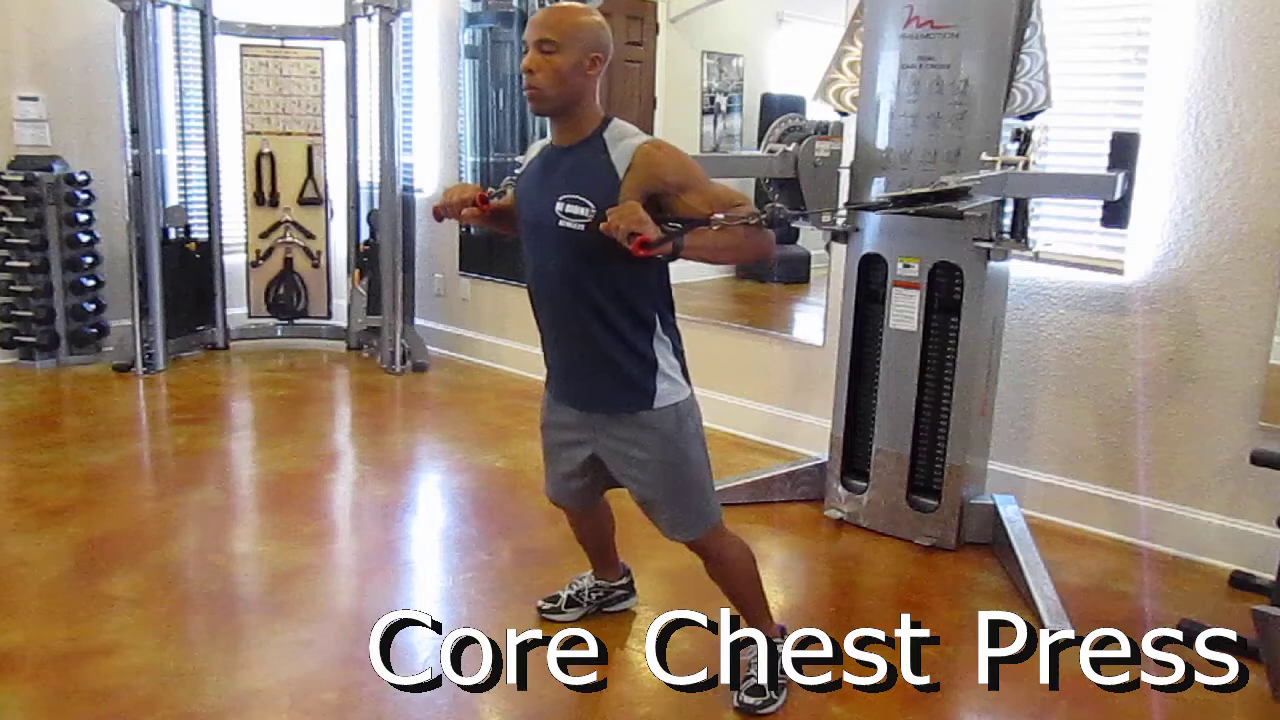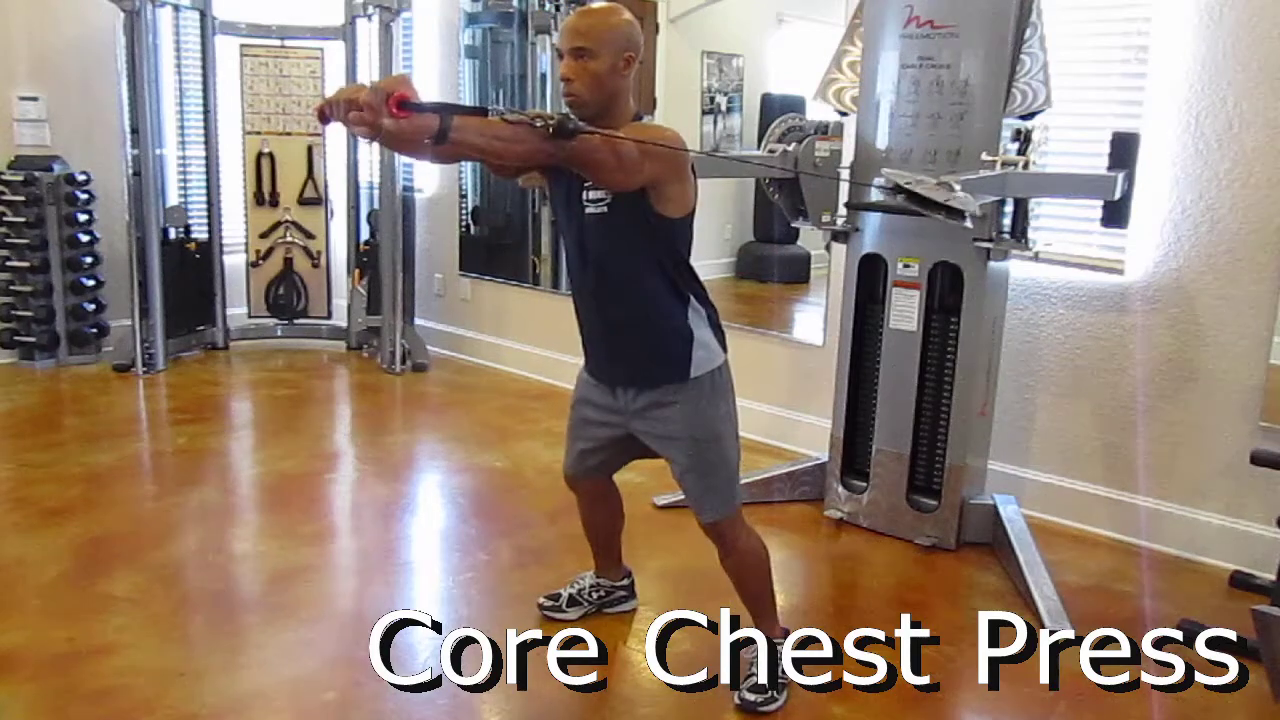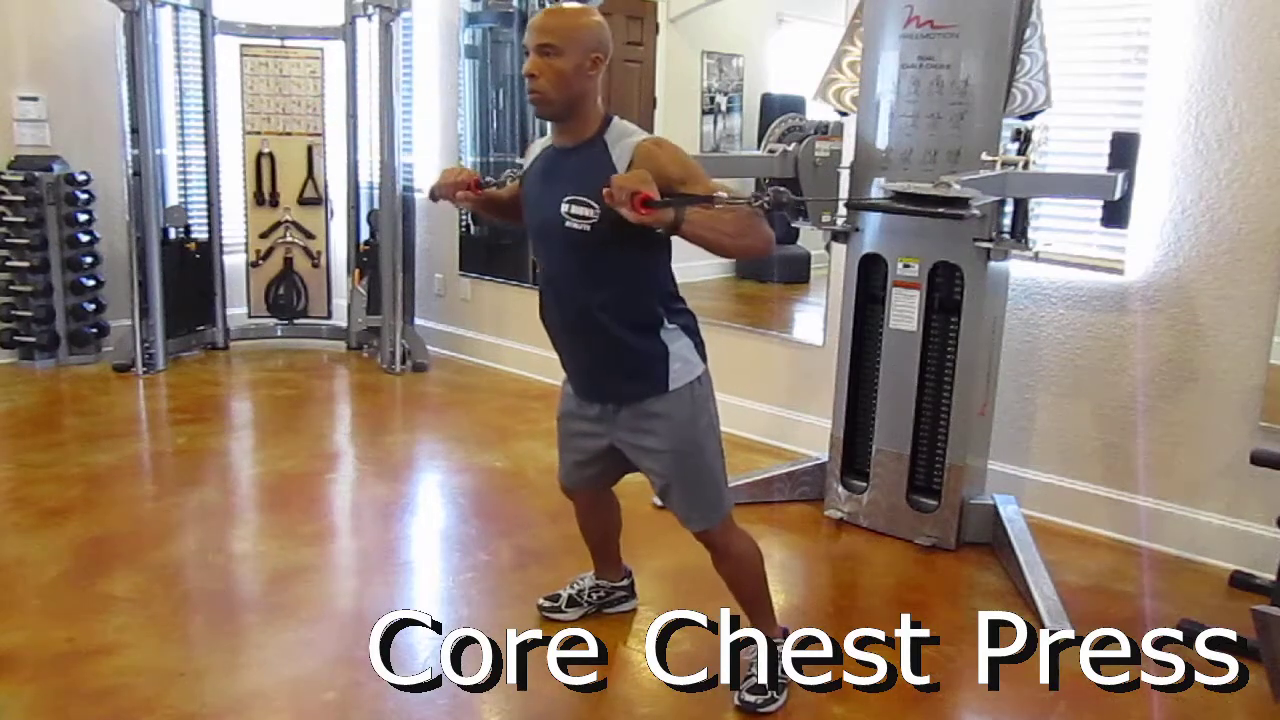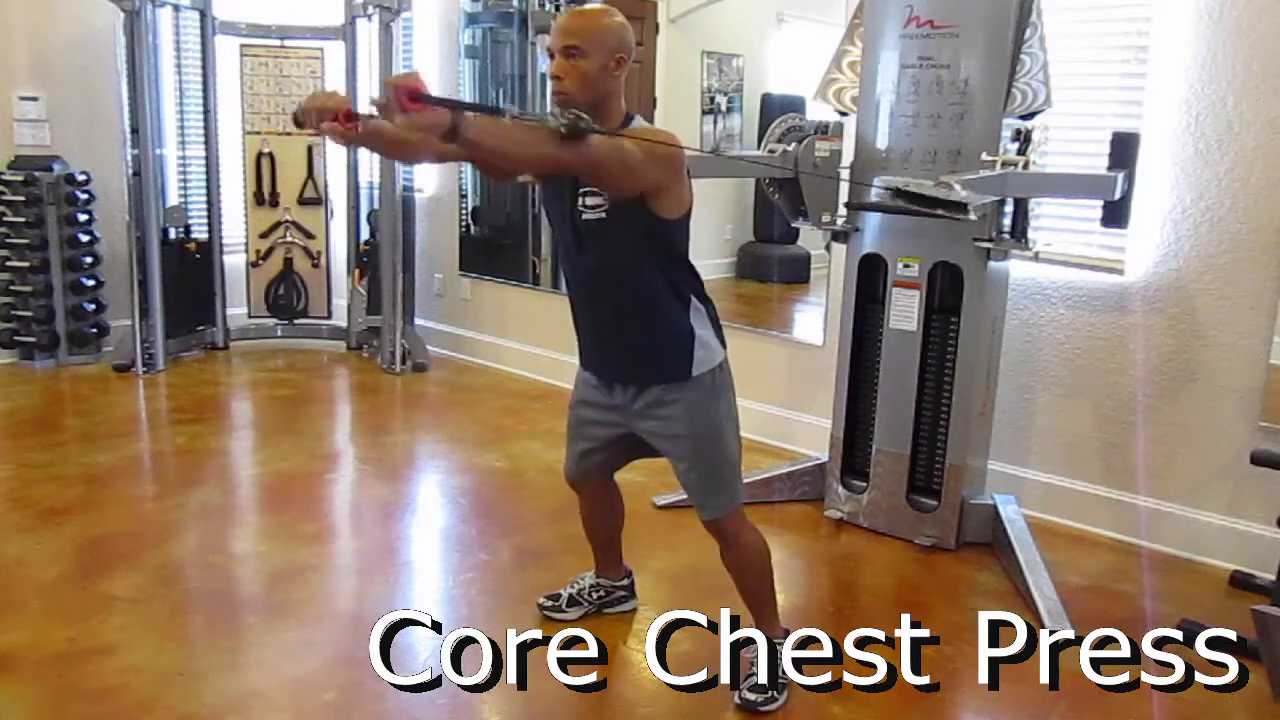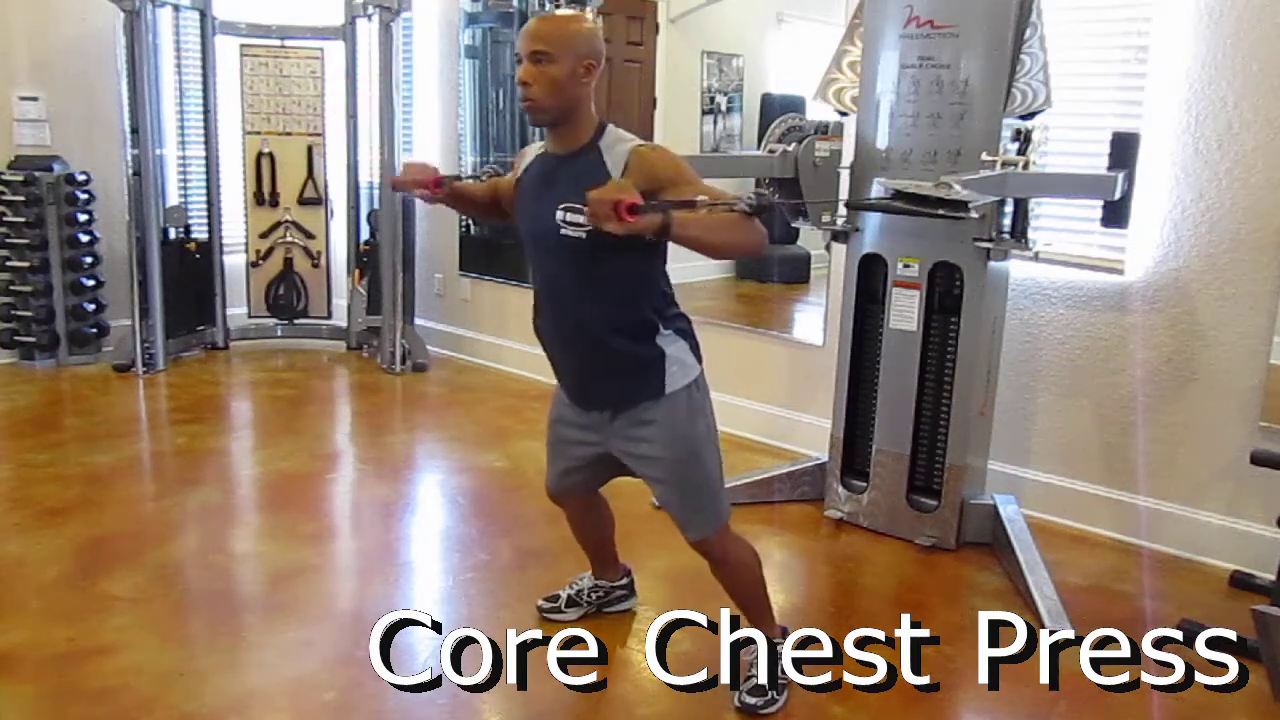
dt=1s
person 1, frame 1
left shoulder: (643, 161)
right shoulder: (536, 161)
left elbow: (757, 236)
left wrist: (666, 240)
right wrist: (478, 209)
left hip: (643, 399)
right hip: (566, 390)
left knee: (701, 533)
right knee: (573, 496)
left ankle: (768, 644)
right ankle: (610, 584)
person 1, frame 2
left shoulder: (655, 149)
right shoulder: (555, 146)
left elbow: (550, 144)
right elbow: (463, 145)
left wrist: (429, 123)
right wrist: (379, 122)
left hip: (682, 376)
right hip: (606, 370)
left knee: (720, 519)
right knee: (585, 475)
left ankle: (770, 644)
right ankle: (611, 583)
person 1, frame 3
left shoulder: (645, 156)
right shoulder: (541, 156)
left elbow: (756, 235)
left wrist: (666, 216)
right wrist: (478, 196)
left hip: (659, 384)
right hip: (585, 382)
left knee: (711, 524)
right knee: (582, 486)
left ankle: (770, 644)
right ankle: (612, 584)
person 1, frame 4
left shoulder: (654, 153)
right shoulder: (545, 145)
left elbow: (577, 158)
right elbow: (446, 148)
left wrist: (449, 122)
right wrist: (350, 123)
left hip: (682, 373)
right hip: (604, 369)
left knee: (723, 516)
right knee: (586, 475)
left ankle: (770, 643)
right ankle: (611, 583)
person 1, frame 5
left shoulder: (639, 162)
right shoulder: (531, 163)
left elbow: (748, 234)
right elbow: (501, 205)
left wrist: (653, 220)
right wrist: (447, 191)
left hip: (655, 389)
right hip: (579, 389)
left knee: (708, 534)
right knee: (569, 489)
left ankle: (770, 644)
right ankle: (610, 583)
